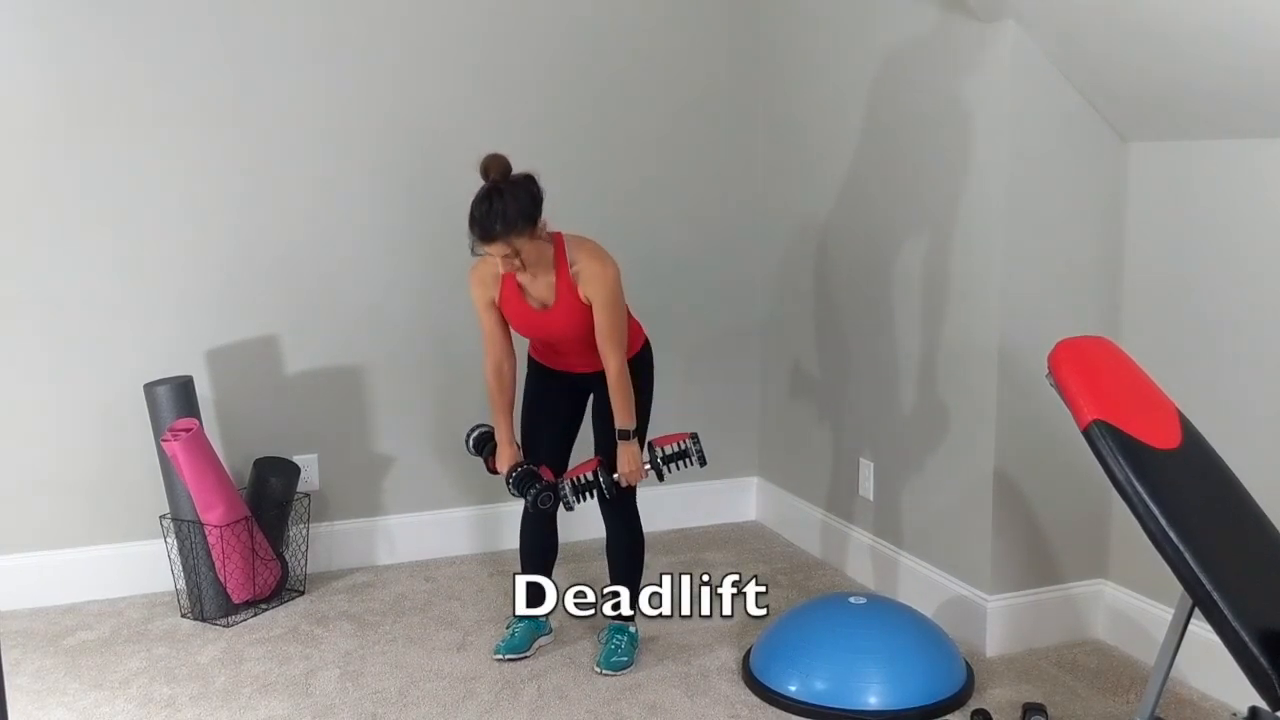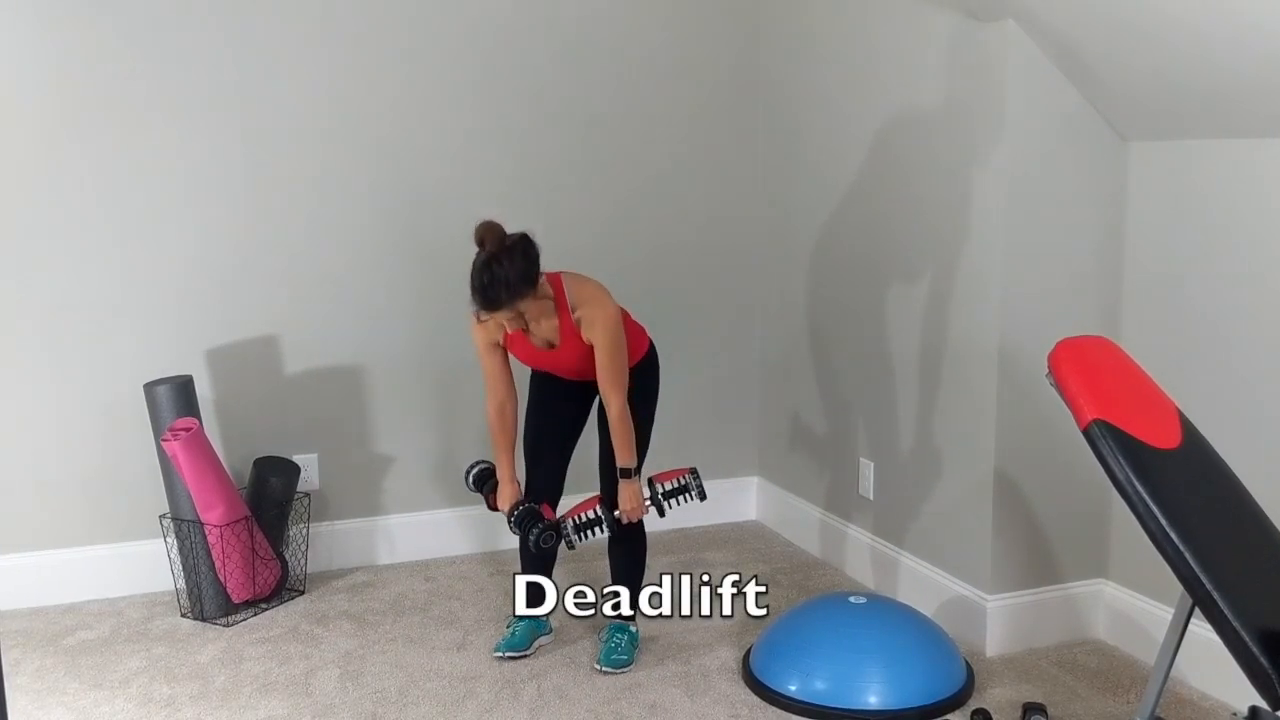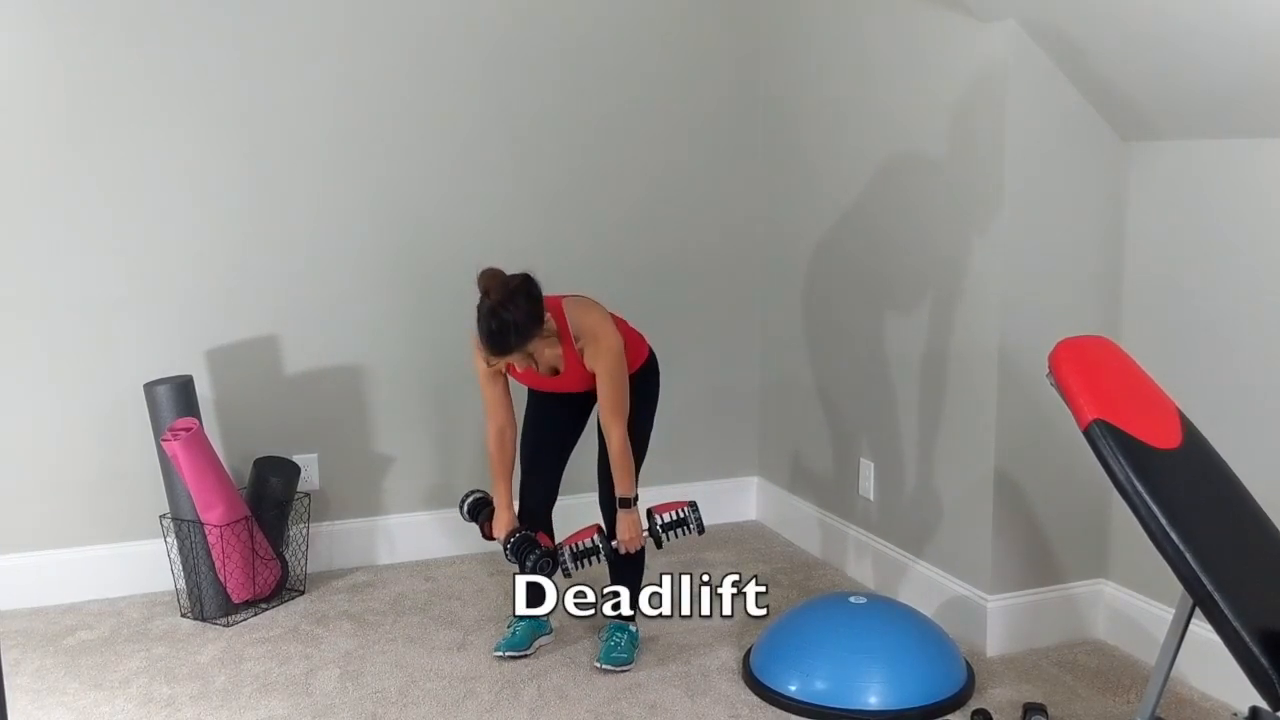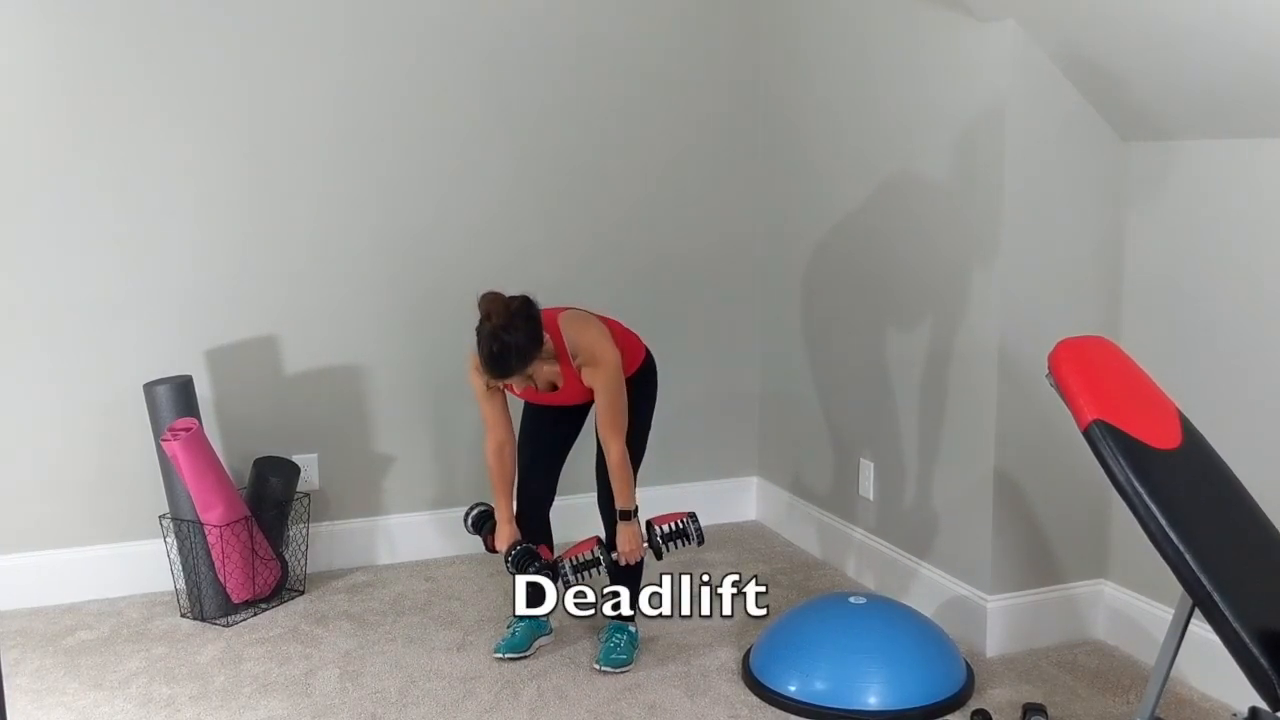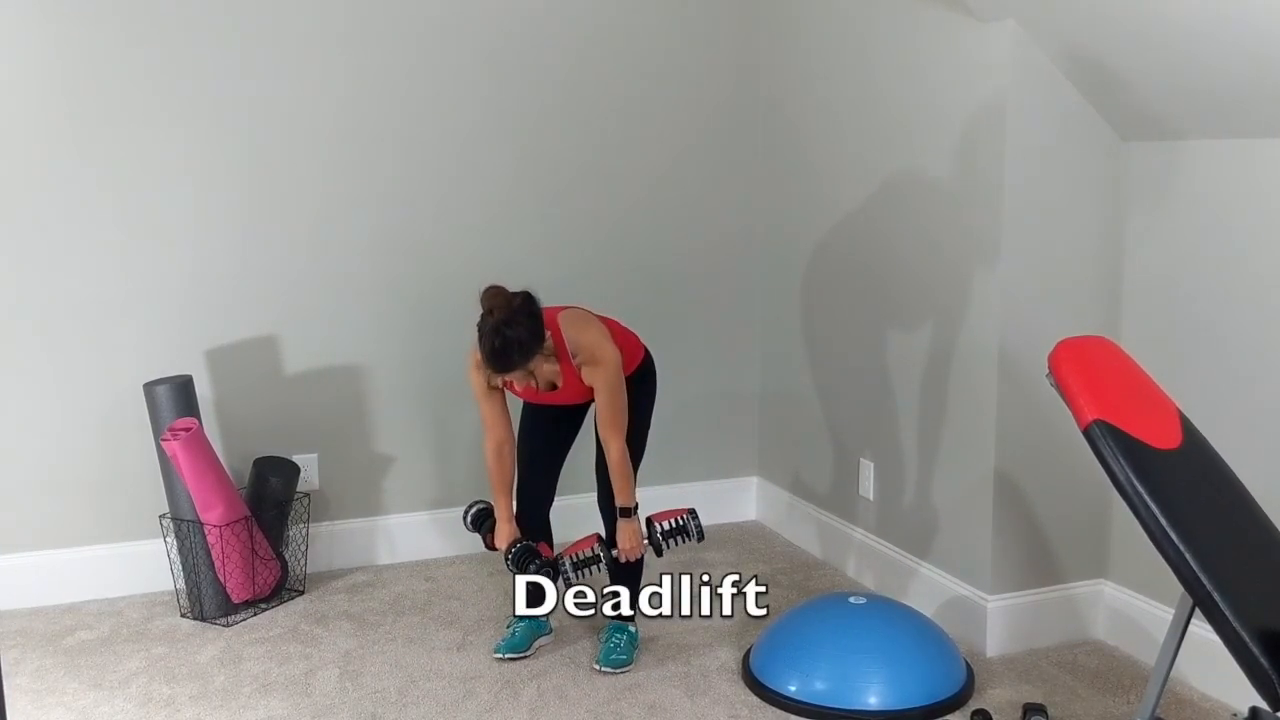
dt=0.4s
person 1, frame 1
left shoulder: (592, 266)
right shoulder: (485, 278)
left elbow: (613, 361)
right elbow: (499, 362)
left wrist: (626, 439)
right wrist: (504, 439)
left hip: (622, 369)
right hip: (550, 372)
left knee: (617, 498)
left ankle: (622, 623)
right ankle: (532, 616)
person 1, frame 2
left shoulder: (592, 306)
right shoulder: (489, 321)
left elbow: (614, 402)
right elbow: (501, 401)
left wrist: (628, 478)
right wrist: (506, 478)
left hip: (630, 373)
right hip: (555, 379)
left knee: (617, 504)
right knee: (537, 495)
left ankle: (623, 623)
right ankle: (532, 617)
person 1, frame 3
left shoulder: (595, 332)
right shoulder: (490, 346)
left elbow: (615, 431)
right elbow: (500, 427)
left wrist: (628, 506)
right wrist: (502, 506)
left hip: (630, 376)
right hip: (555, 389)
left knee: (612, 504)
right knee: (534, 497)
left ankle: (624, 622)
right ankle: (533, 615)
person 1, frame 4
left shoulder: (593, 348)
right shoulder: (488, 363)
left elbow: (614, 444)
right elbow: (499, 441)
left wrist: (628, 520)
right wrist: (504, 519)
left hip: (629, 376)
right hip: (553, 394)
left knee: (611, 502)
right knee: (531, 496)
left ankle: (622, 623)
right ankle: (533, 616)
person 1, frame 5
left shoulder: (593, 348)
right shoulder: (485, 362)
left elbow: (614, 443)
right elbow: (498, 441)
left wrist: (628, 517)
right wrist: (503, 517)
left hip: (627, 377)
right hip: (552, 395)
left knee: (611, 503)
right knee: (531, 499)
left ankle: (622, 623)
right ankle: (533, 616)
